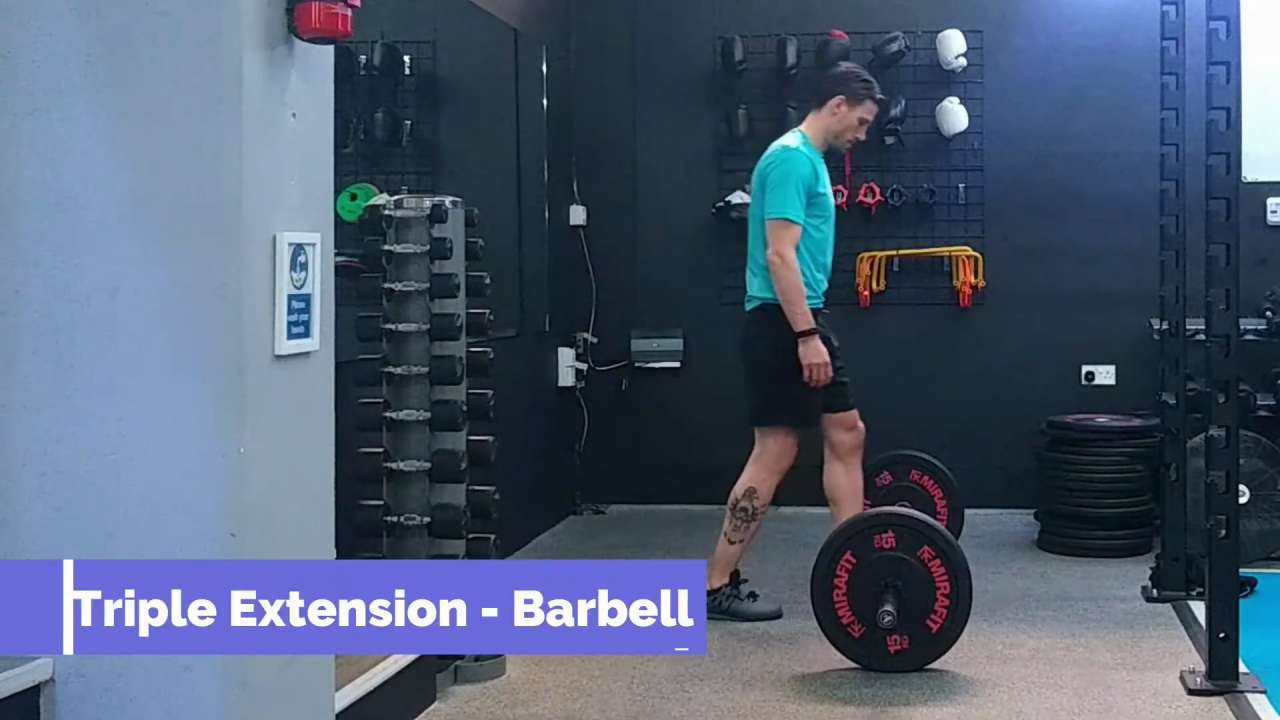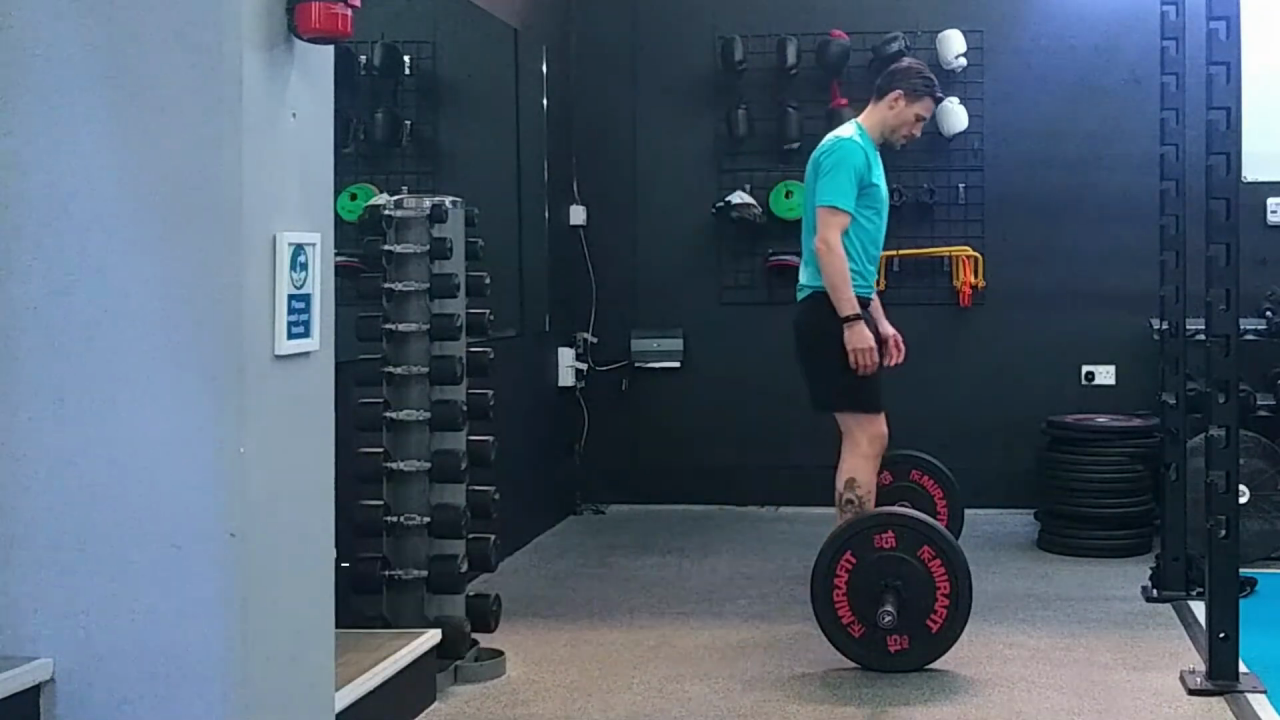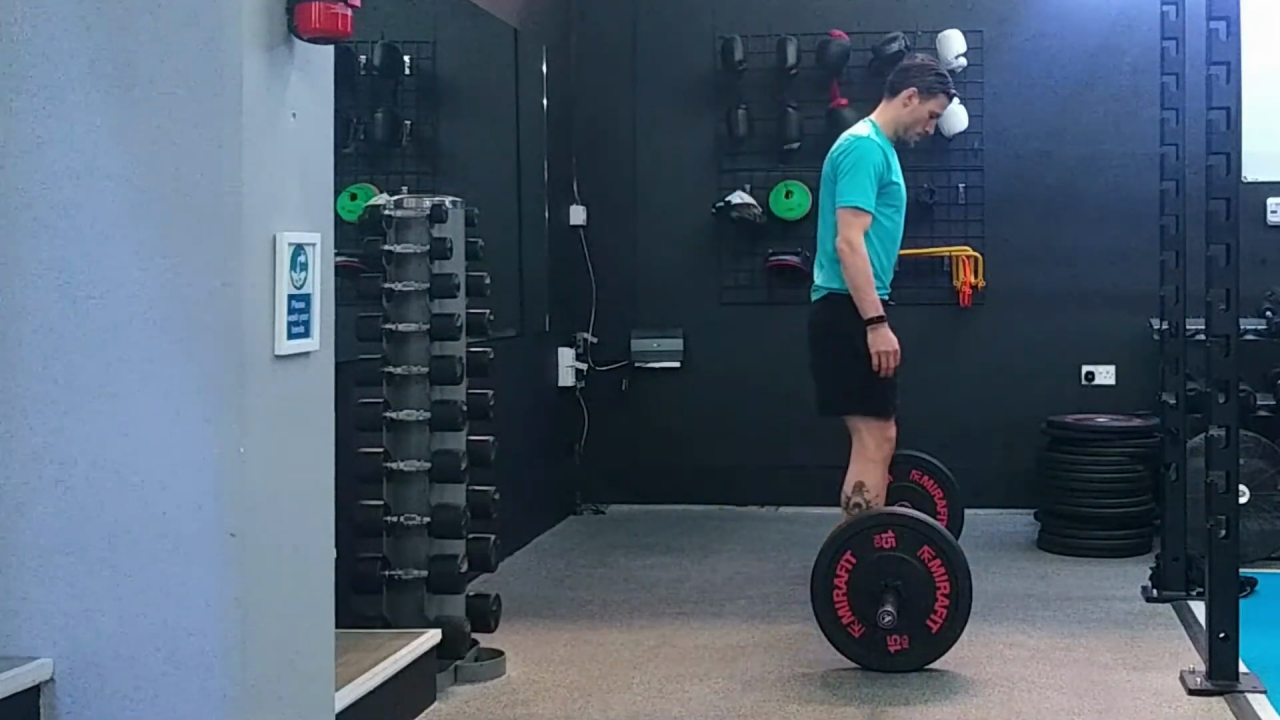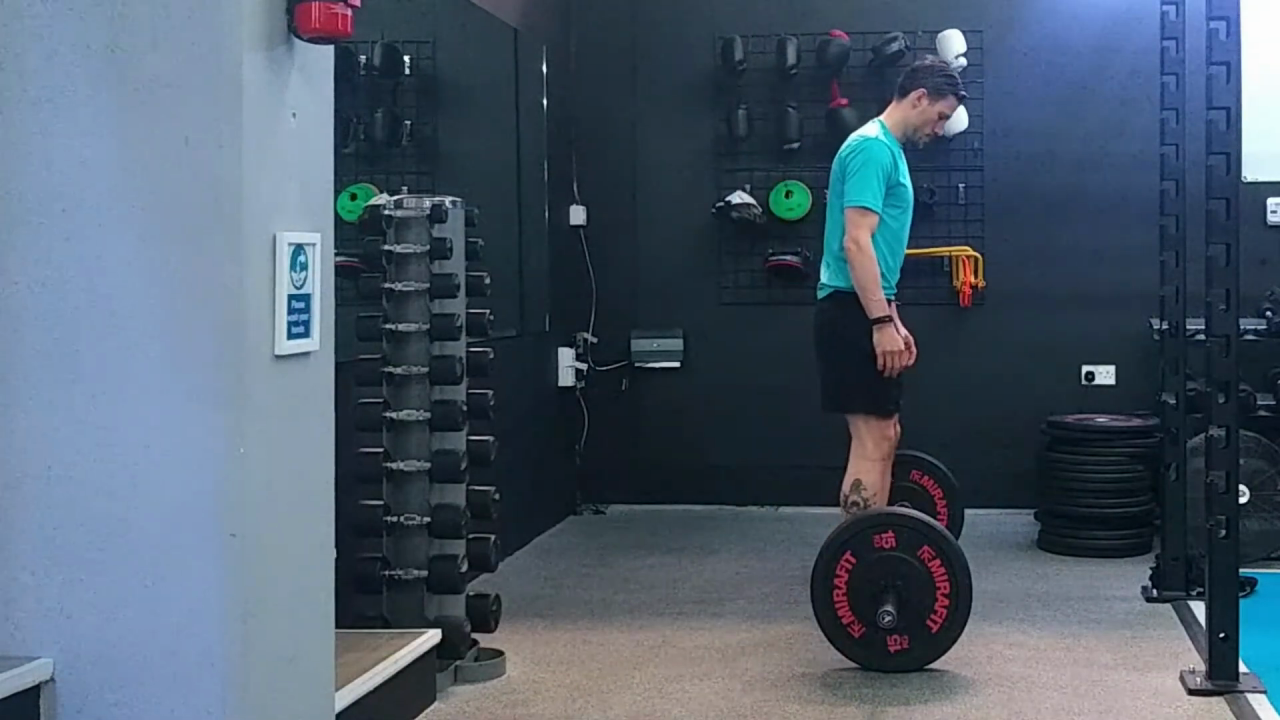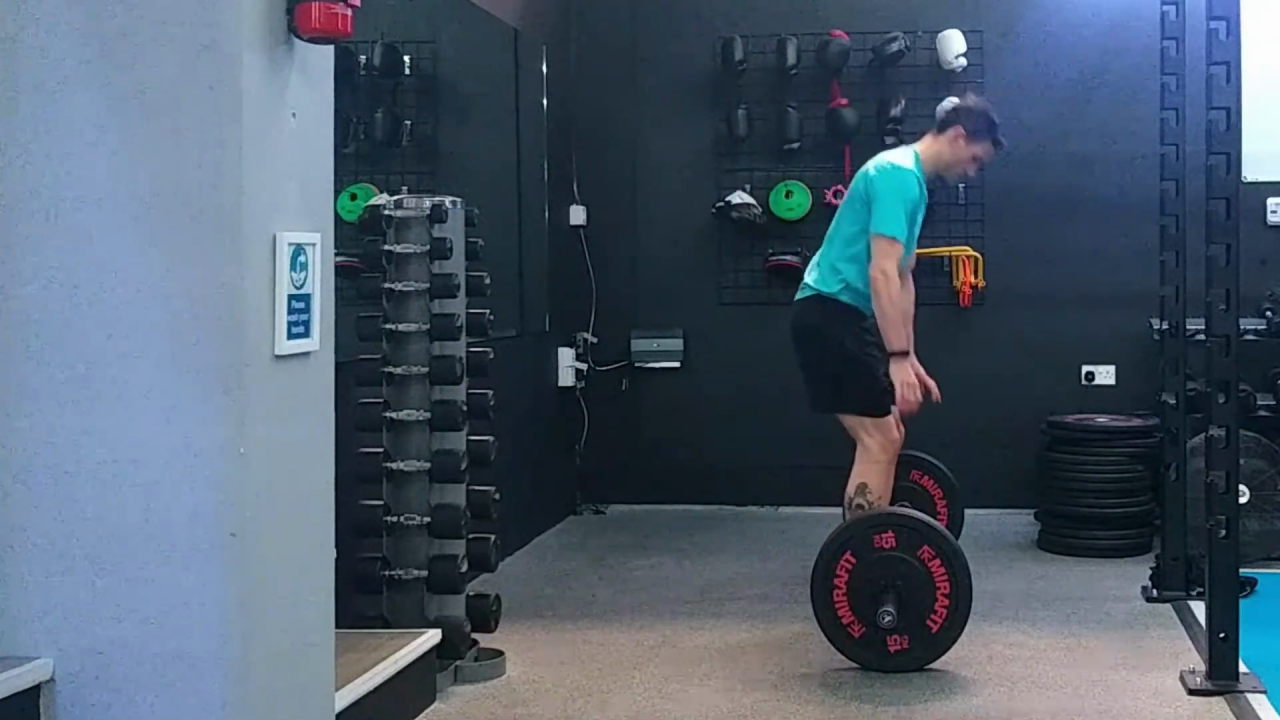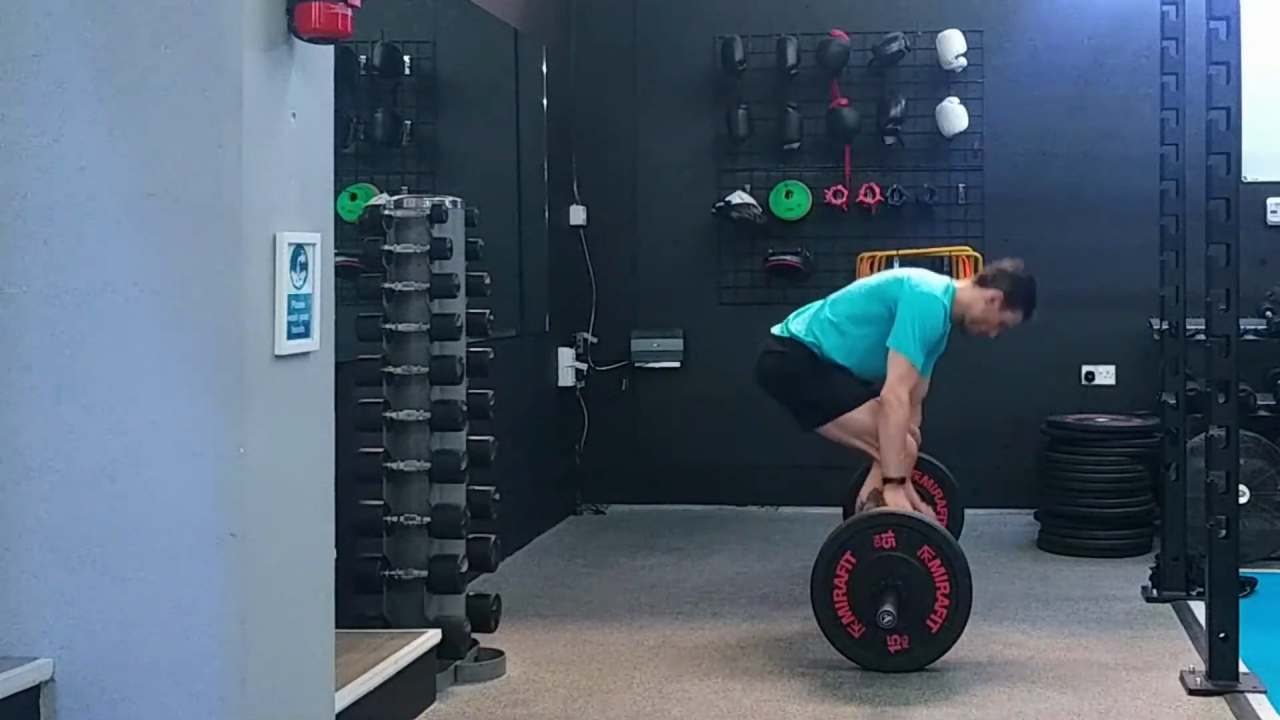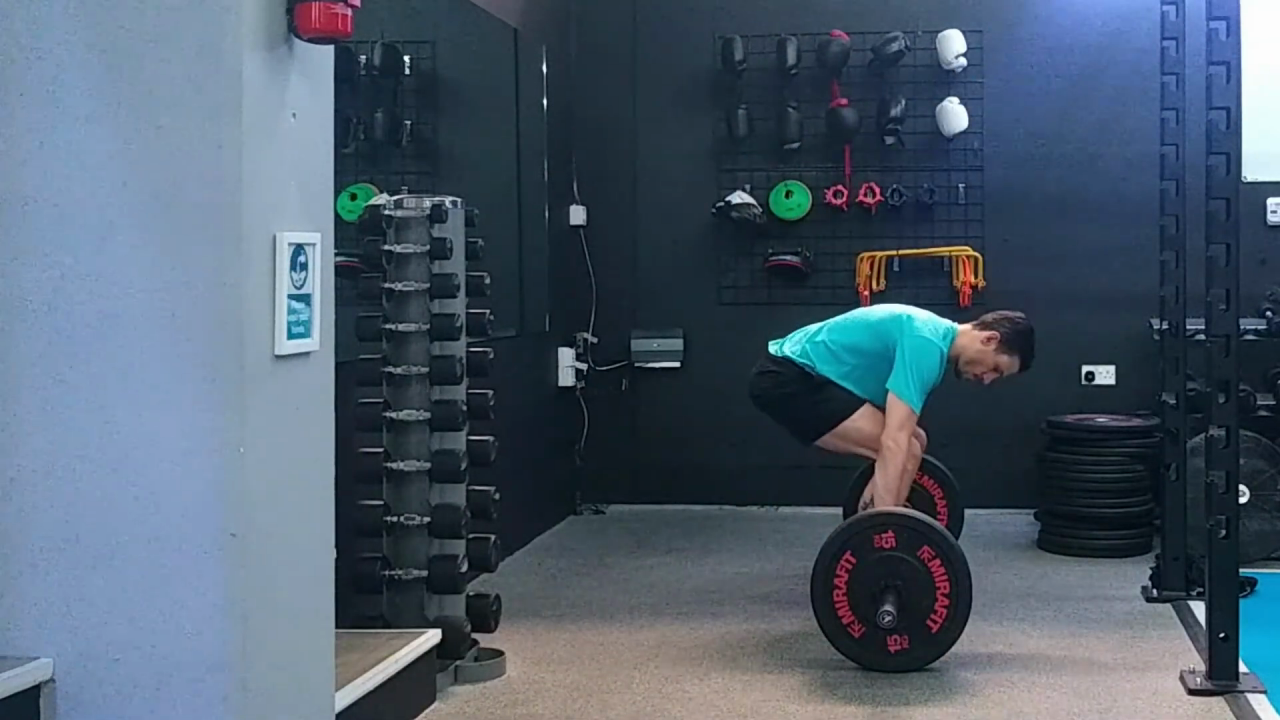
dt=0.4s
person 1, frame 1
left shoulder: (809, 159)
right shoulder: (791, 158)
right elbow: (779, 254)
right wrist: (804, 334)
left hip: (806, 320)
right hip: (784, 323)
left knee: (847, 435)
right knee: (774, 453)
right ankle: (716, 585)
person 1, frame 2
left shoulder: (863, 151)
right shoulder: (846, 148)
right elbow: (827, 242)
left wrist: (879, 319)
right wrist: (853, 320)
left hip: (846, 311)
right hip: (832, 313)
left knee: (868, 437)
right knee: (867, 436)
person 1, frame 3
left shoulder: (878, 148)
right shoulder: (864, 147)
right elbow: (849, 243)
left wrist: (876, 320)
right wrist: (876, 323)
left hip: (857, 313)
right hip: (849, 314)
left knee: (879, 438)
right knee: (874, 441)
person 1, frame 4
left shoulder: (886, 149)
right shoulder: (873, 147)
right elbow: (856, 243)
left wrist: (893, 321)
right wrist: (884, 323)
left hip: (865, 312)
right hip: (853, 312)
left knee: (884, 435)
right knee: (873, 441)
person 1, frame 5
left shoulder: (910, 176)
right shoulder: (899, 175)
left elbow: (902, 278)
right elbow: (884, 273)
left wrist: (910, 359)
right wrist: (899, 358)
left hip: (842, 314)
right hip: (827, 314)
left knee: (886, 436)
right knee: (880, 440)
person 1, frame 6
left shoulder: (938, 309)
right shoulder: (929, 303)
left elbow: (910, 401)
right elbow: (895, 396)
left wrist: (902, 485)
right wrist: (895, 484)
left hip: (809, 359)
right hip: (793, 359)
left knee: (901, 446)
right knee: (898, 449)
person 1, frame 7
left shoulder: (935, 340)
right shoulder: (927, 345)
left elbow: (900, 435)
right elbow: (893, 441)
left hip: (798, 375)
right hip: (785, 377)
left knee: (914, 443)
right knee: (906, 450)
